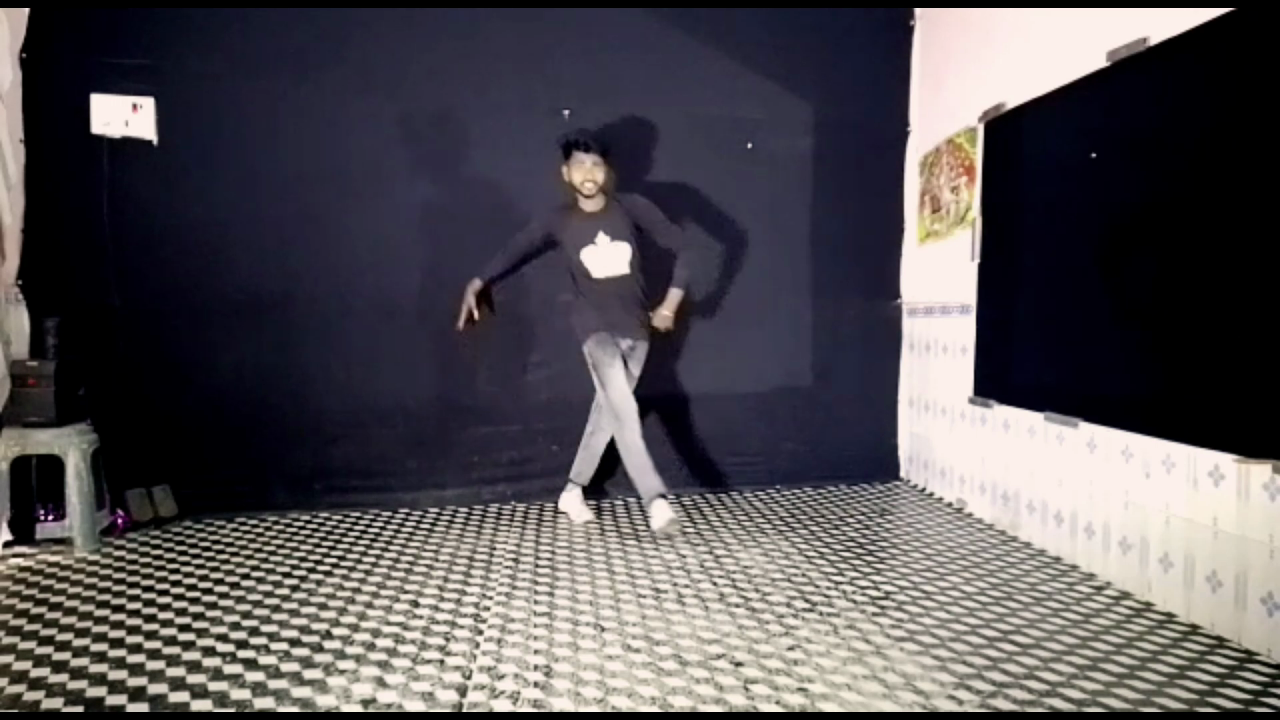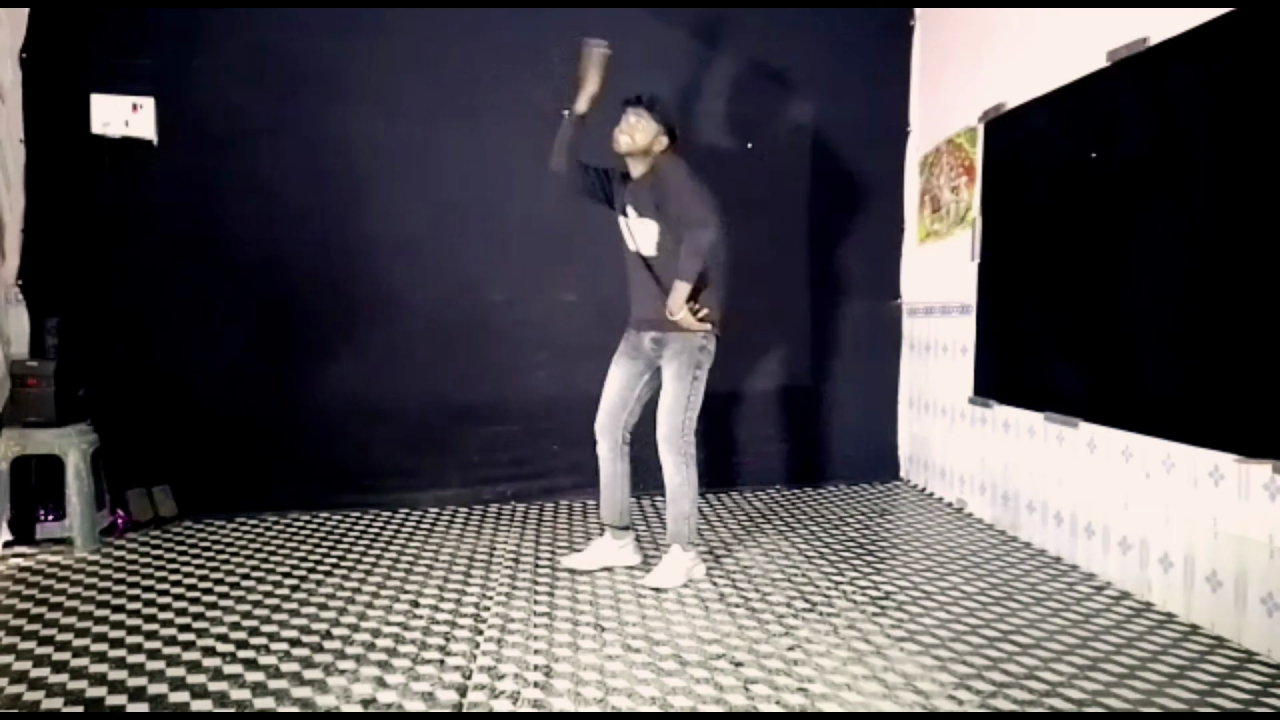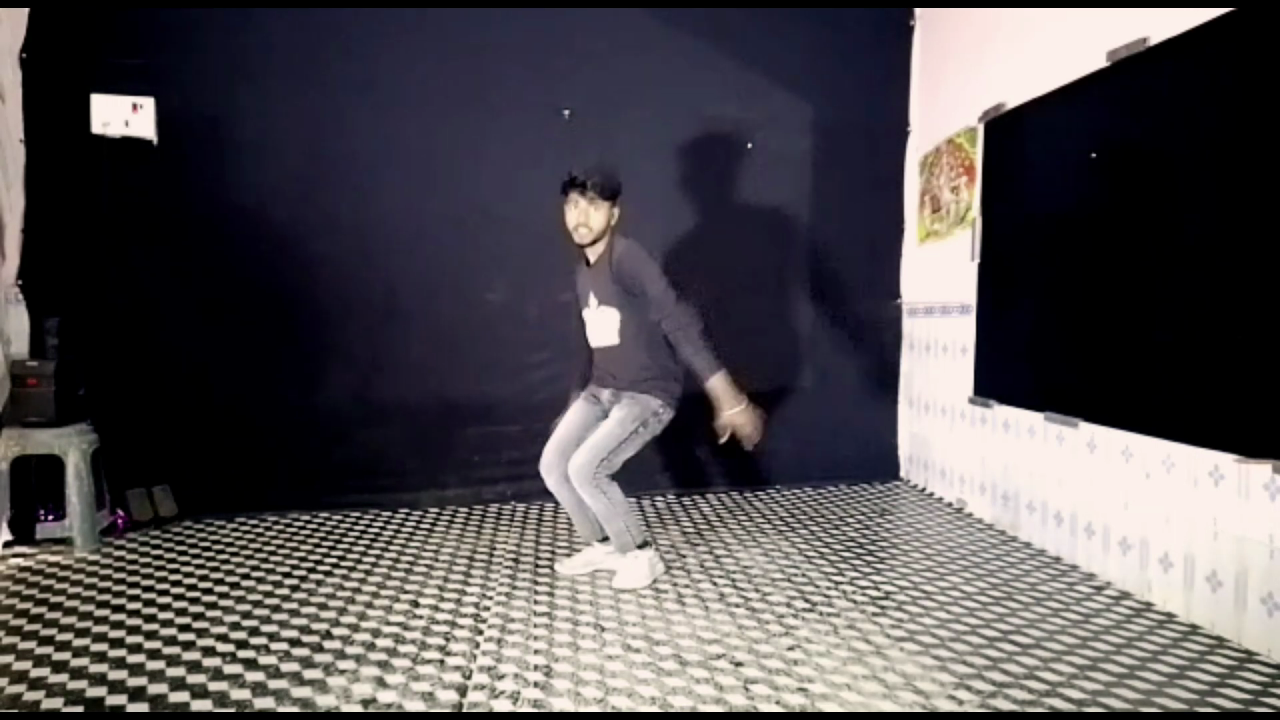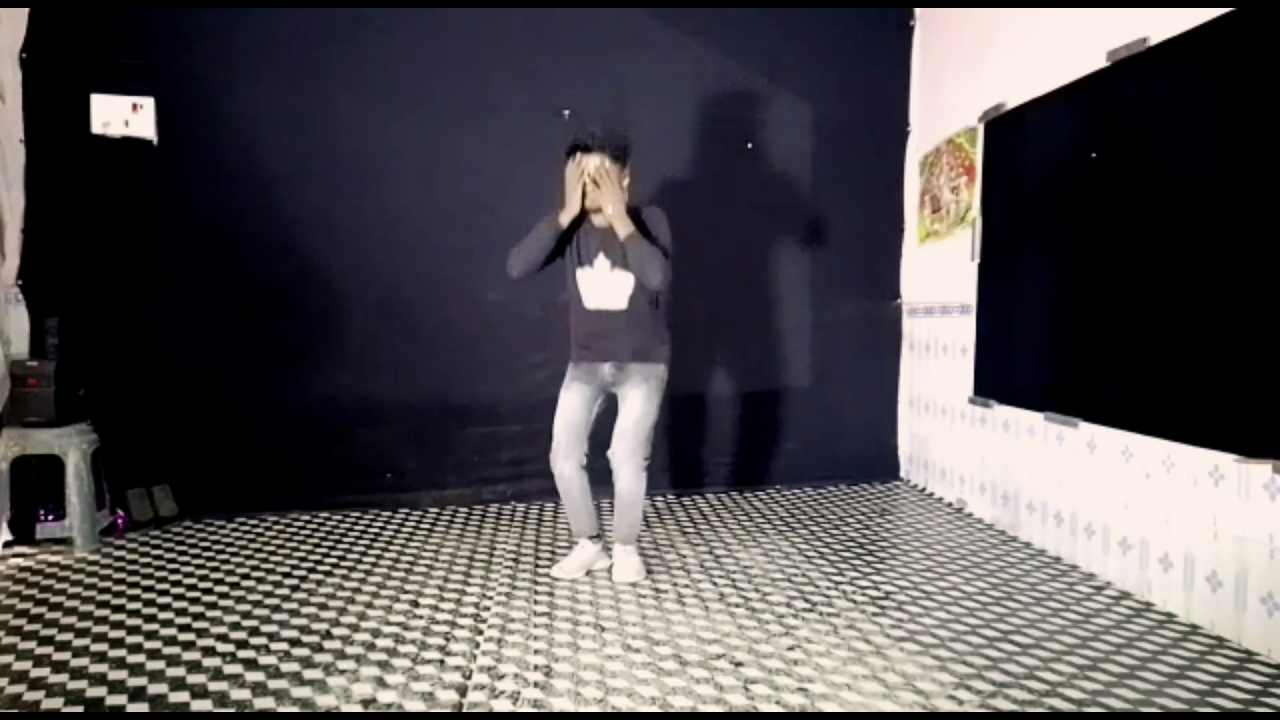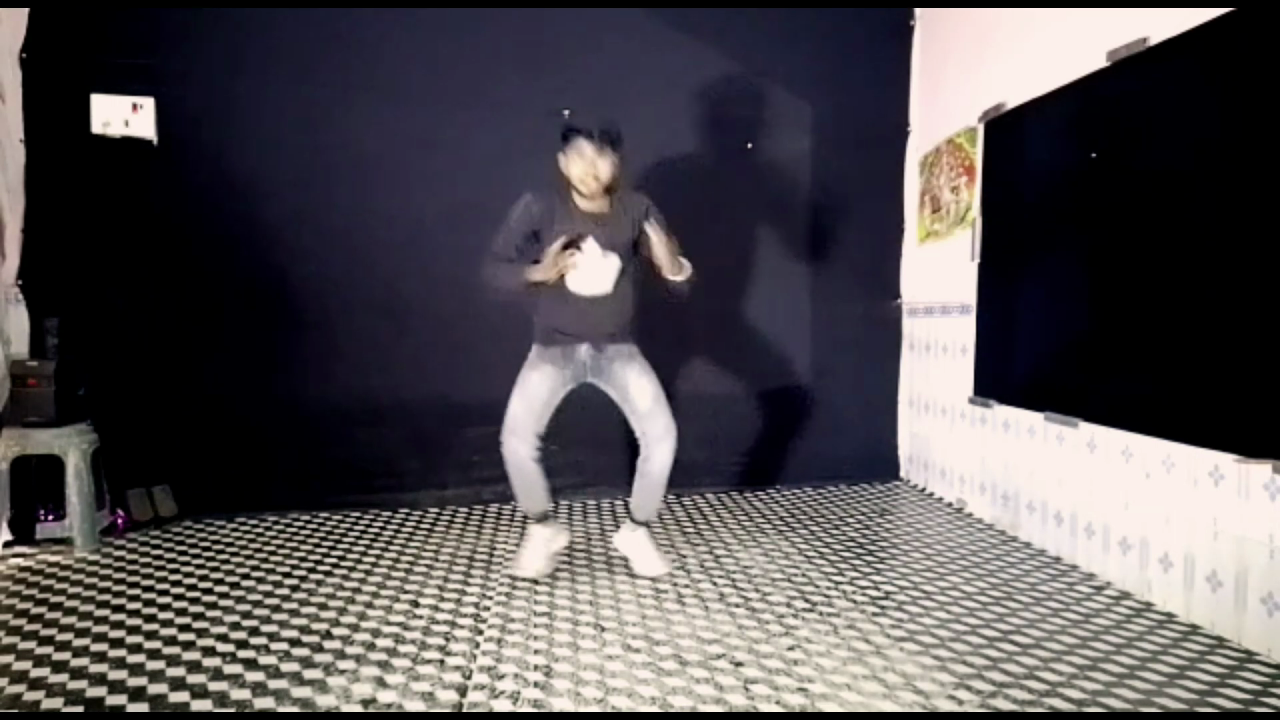
dt=1s
person 1, frame 1
left shoulder: (632, 207)
right shoulder: (558, 223)
left elbow: (681, 248)
right elbow: (515, 249)
left wrist: (672, 302)
right wrist: (476, 283)
left hip: (638, 331)
right hip: (598, 333)
left knee: (607, 413)
right knee: (626, 415)
left ankle: (573, 490)
right ankle: (656, 500)
person 1, frame 2
left shoulder: (671, 172)
right shoulder: (618, 185)
left elbow: (704, 228)
right elbow: (564, 166)
left wrist: (681, 295)
right wrist: (584, 100)
left hip: (687, 332)
right hip: (640, 331)
left knee: (673, 439)
right knee: (608, 428)
left ankle: (685, 551)
right ankle: (617, 538)
person 1, frame 3
left shoulder: (630, 262)
right shoulder: (583, 272)
left elbow: (680, 323)
left wrist: (725, 393)
right wrist: (580, 394)
left hip: (650, 395)
right hip: (603, 391)
left knee: (582, 468)
right knee: (551, 465)
left ankle: (637, 554)
right ankle: (601, 545)
person 1, frame 4
left shoulder: (647, 219)
right shoulder: (568, 223)
left elbow: (657, 278)
right elbow: (517, 267)
left wrist: (618, 216)
right wrist: (568, 212)
left hip: (643, 362)
right hip: (586, 362)
left knee: (627, 455)
right knee: (564, 455)
left ankle: (626, 546)
right ankle: (589, 543)
person 1, frame 5
left shoulder: (636, 209)
right shoulder: (539, 207)
left elbow: (676, 270)
right elbow: (495, 261)
left wrist: (672, 265)
right wrist: (541, 271)
left hip: (615, 347)
right hip: (554, 347)
left knee: (662, 436)
right knee: (516, 437)
left ankle: (636, 530)
right ankle: (544, 528)
